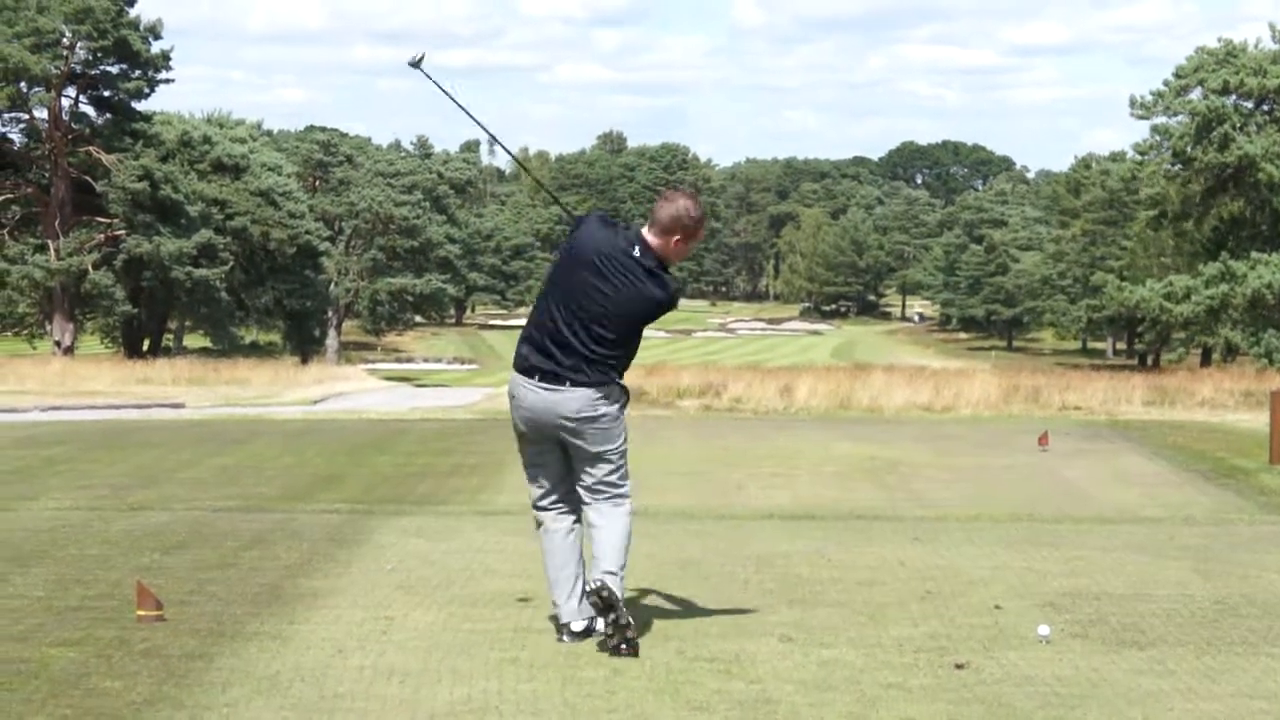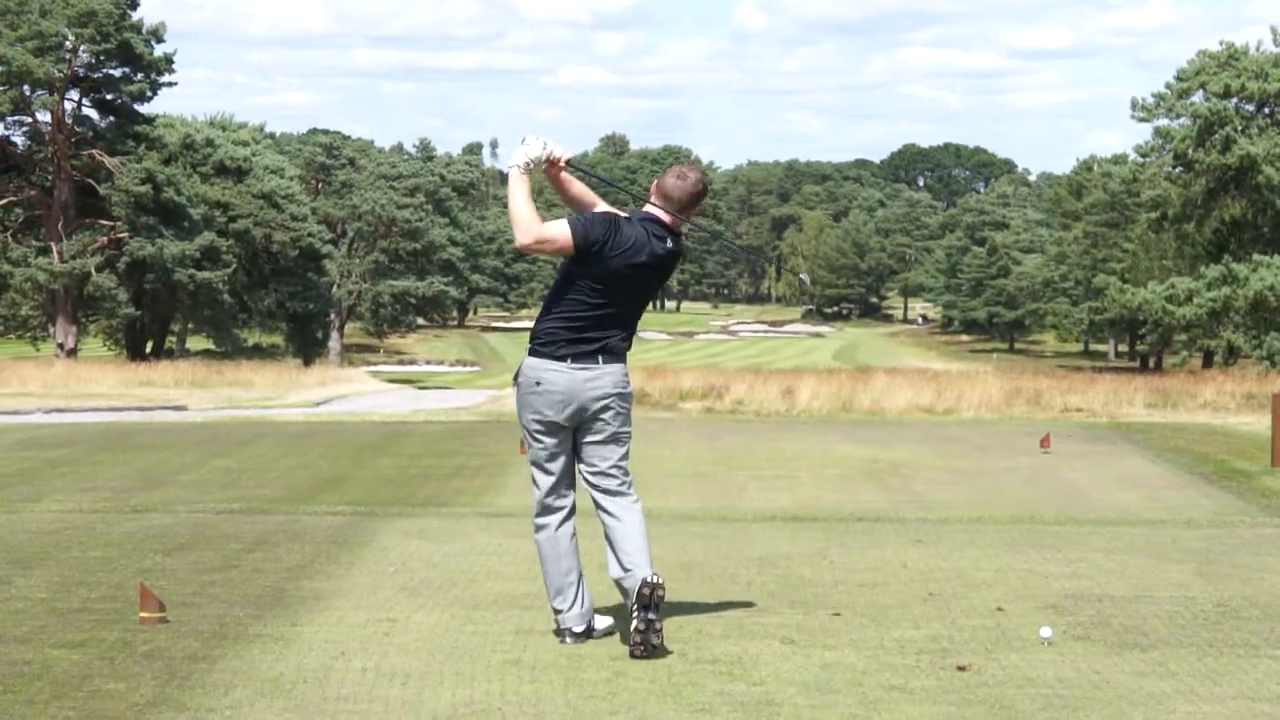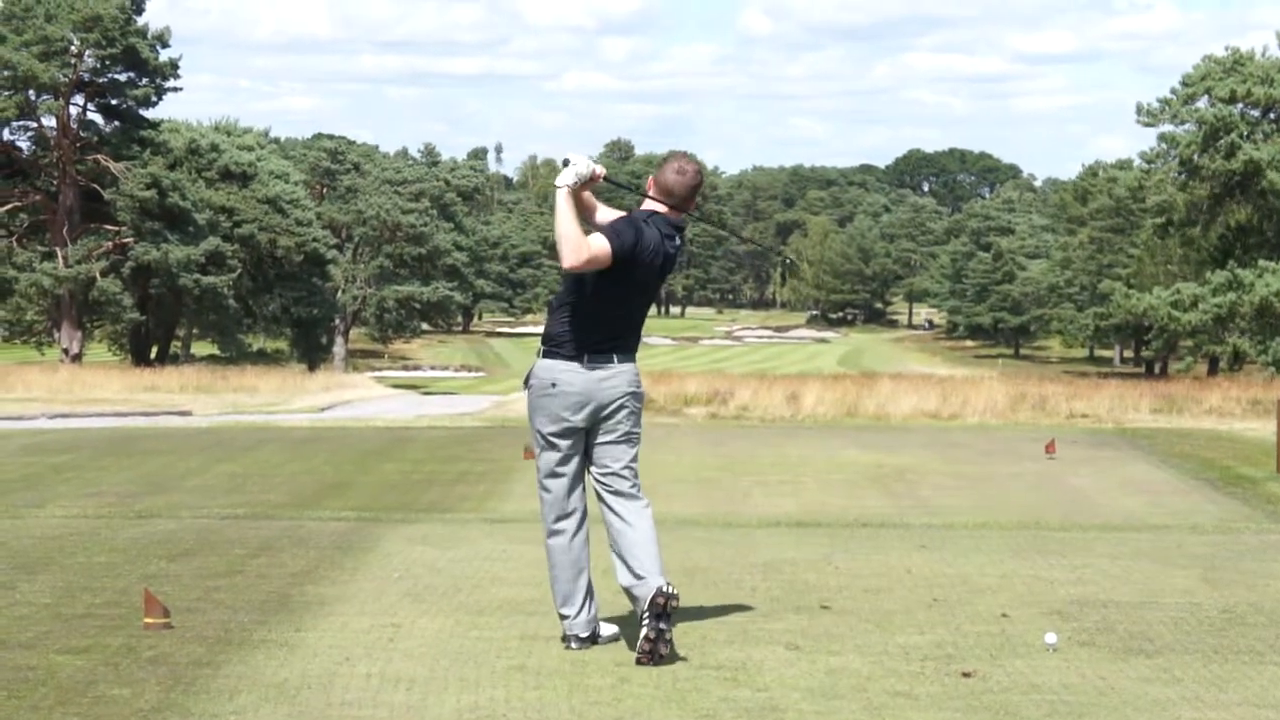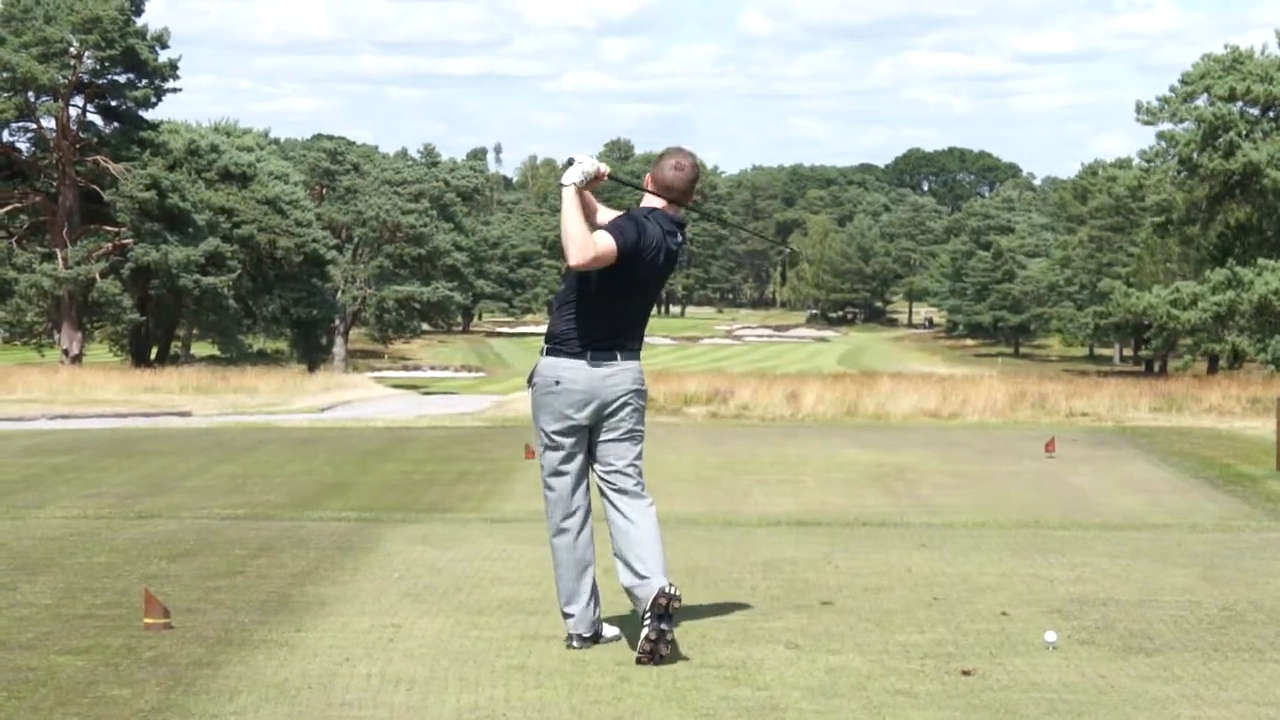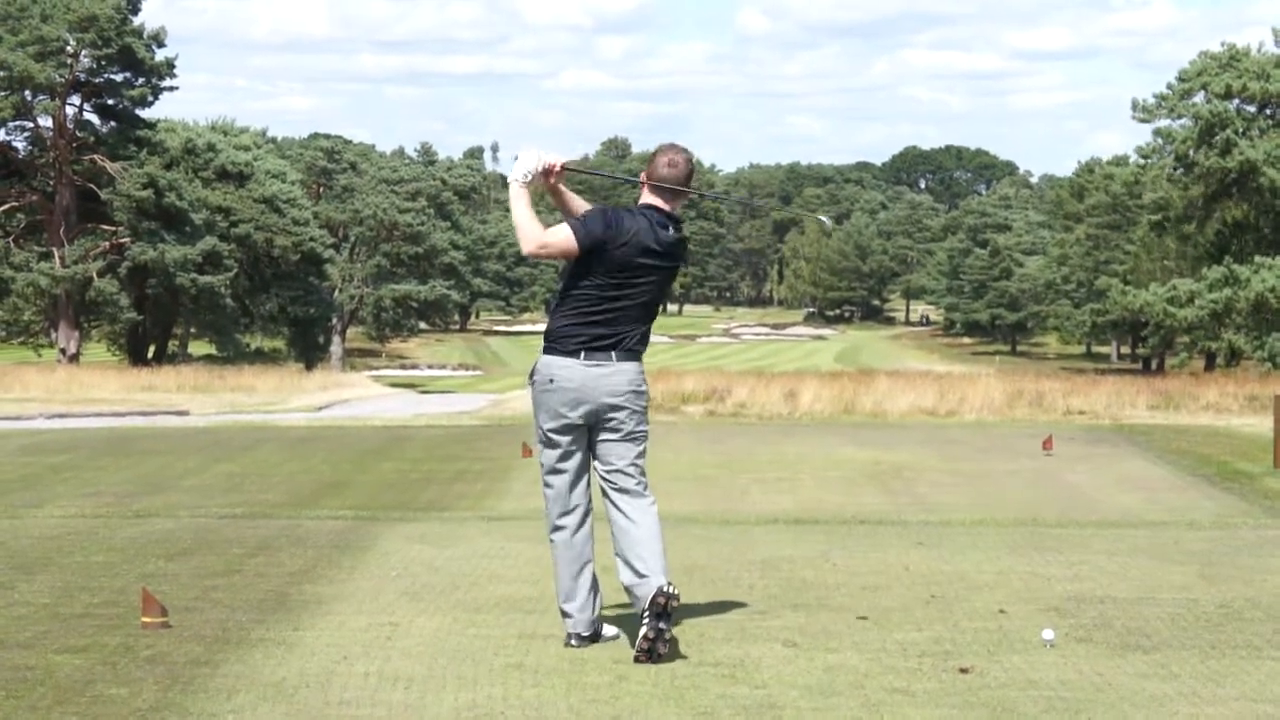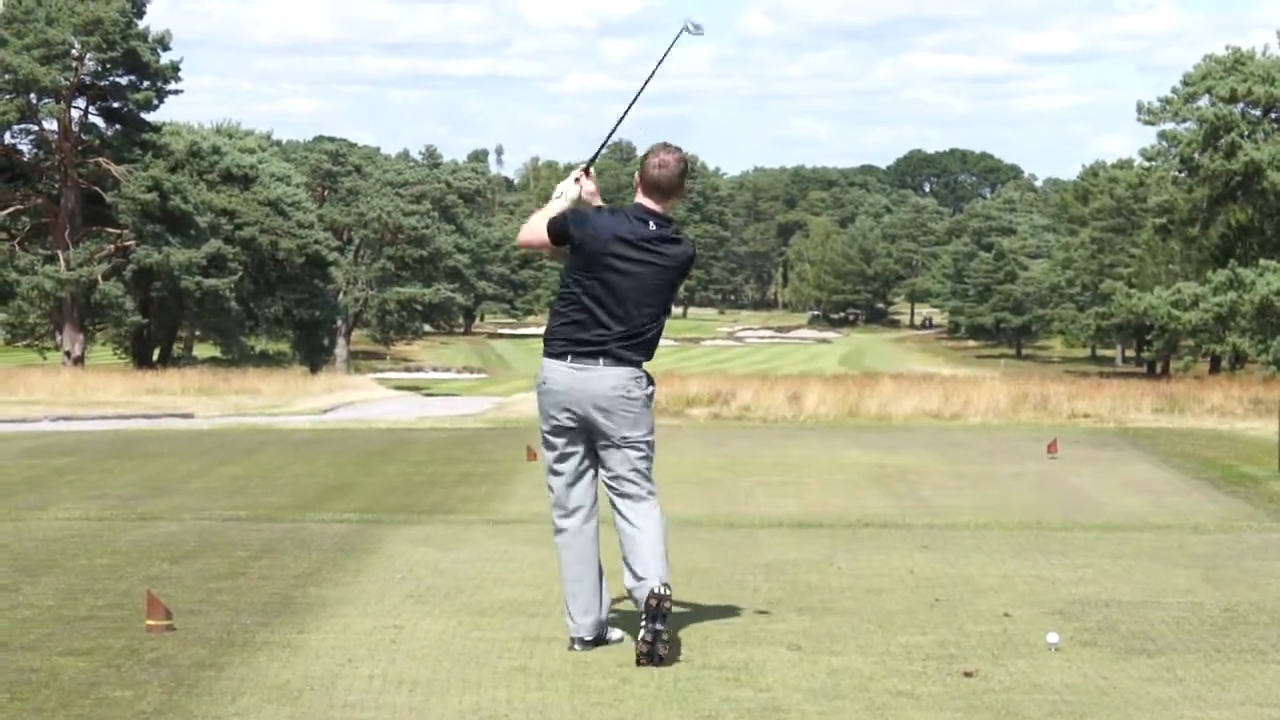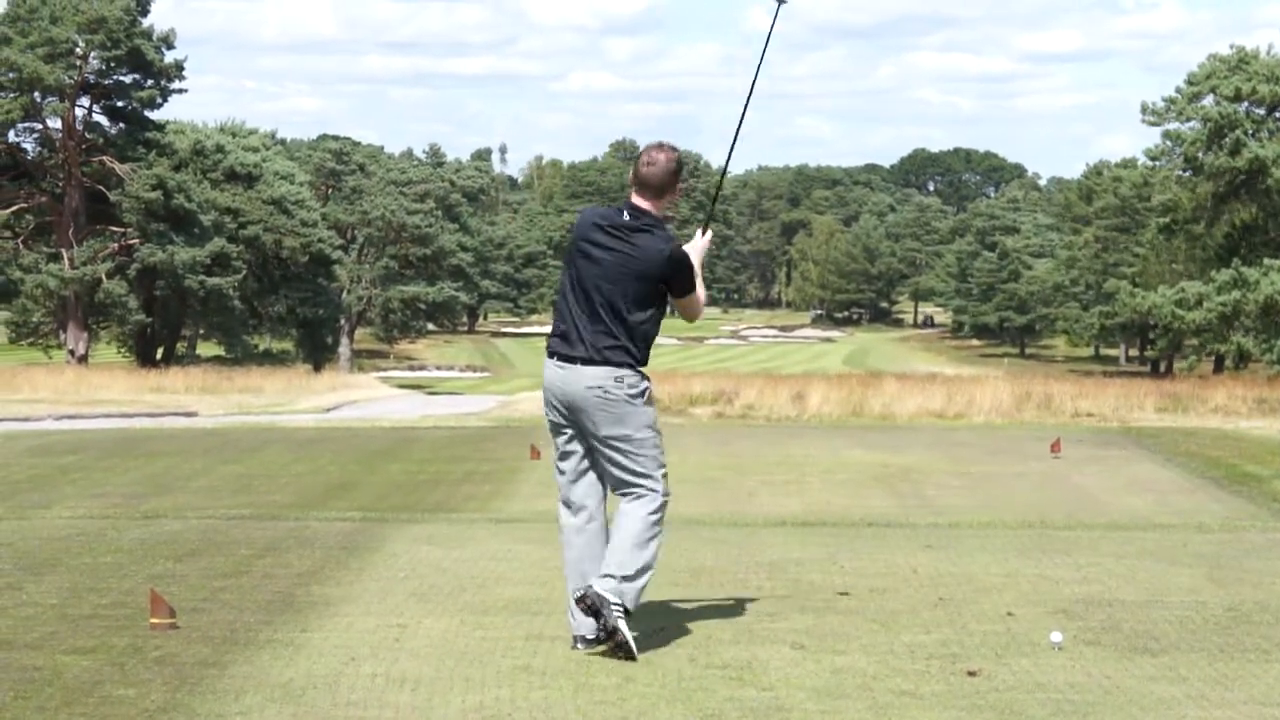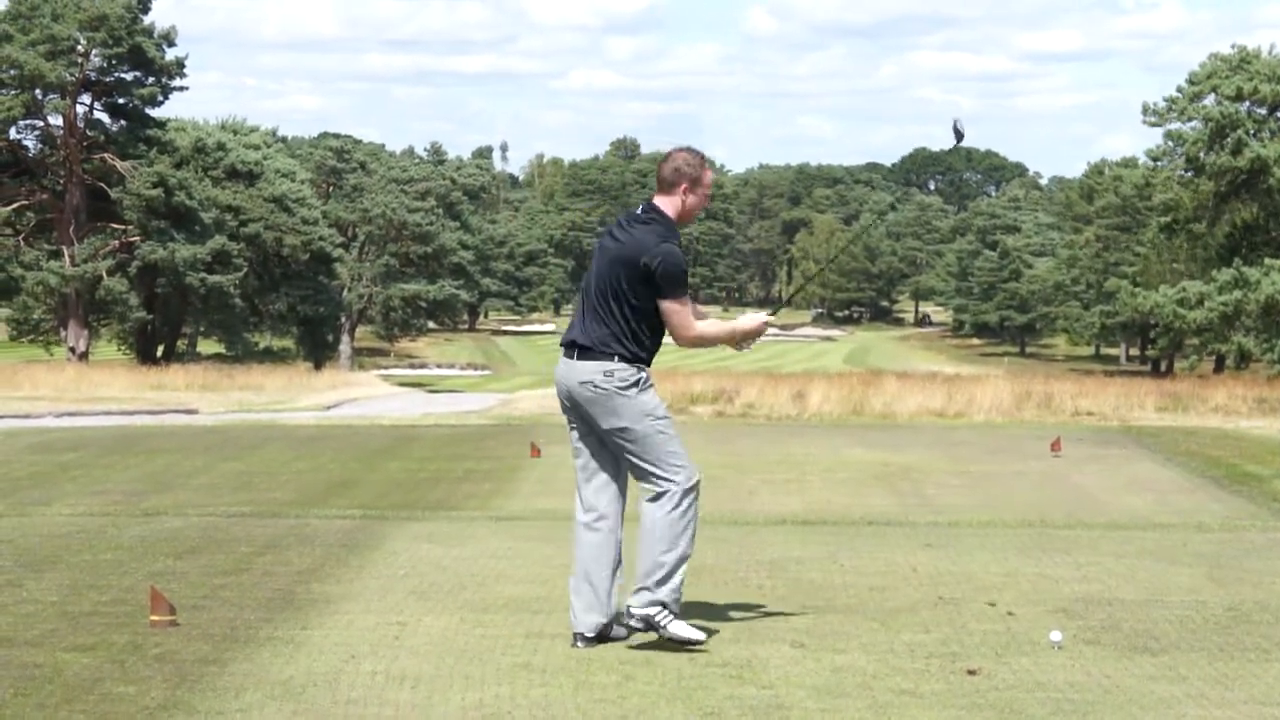
dt=0.3s
person 1, frame 1
left shoulder: (587, 234)
right shoulder: (662, 290)
left hip: (528, 387)
right hip: (591, 401)
left knee: (551, 504)
right knee: (608, 499)
left ankle: (572, 616)
right ankle: (607, 587)
person 1, frame 2
left shoulder: (610, 232)
right shoulder: (670, 251)
left elbow: (528, 237)
right elbow: (598, 208)
left wrist: (521, 169)
right wrist: (556, 172)
left hip: (546, 376)
right hip: (606, 379)
left knee: (552, 502)
right knee: (615, 491)
left ankle: (573, 618)
right ankle: (641, 583)
person 1, frame 3
left shoulder: (633, 231)
right shoulder: (665, 238)
left elbow: (573, 257)
right elbow: (597, 212)
left wrist: (565, 187)
right wrist: (578, 187)
left hip: (561, 375)
right hip: (617, 377)
left knee: (562, 506)
right knee: (623, 493)
left ankle: (578, 624)
right ankle: (652, 593)
person 1, frame 4
left shoulder: (636, 227)
right shoulder: (667, 236)
left elbow: (579, 256)
right elbow: (597, 216)
left wrist: (572, 185)
right wrist: (581, 189)
left hip: (565, 374)
right hip: (622, 375)
left knee: (566, 503)
right knee: (627, 491)
left ankle: (581, 623)
right ankle: (654, 593)
person 1, frame 5
left shoulder: (616, 223)
right shoulder: (675, 244)
left elbow: (533, 244)
left wrist: (520, 182)
right wrist: (557, 189)
left hip: (562, 373)
right hip: (622, 376)
left knee: (567, 503)
right knee: (630, 491)
left ankle: (581, 621)
right ankle: (654, 590)
person 1, frame 6
left shoulder: (590, 224)
right shoulder: (682, 251)
left elbow: (527, 235)
left wrist: (566, 196)
right wrist: (592, 201)
left hip: (561, 376)
right hip: (622, 382)
left knee: (571, 506)
right knee: (635, 496)
left ankle: (585, 624)
right ankle: (652, 591)
person 1, frame 7
left shoulder: (586, 223)
right shoulder: (666, 252)
right elbow: (691, 306)
right wrist: (696, 257)
left hip: (559, 375)
right hip: (611, 383)
left knee: (580, 501)
right knee: (646, 490)
left ankle: (585, 620)
right ankle: (609, 589)
person 1, frame 8
left shoulder: (626, 226)
right shoulder: (663, 250)
right elbow: (687, 333)
left wrist: (724, 326)
right wrist: (742, 328)
left hip: (575, 371)
right hip: (613, 377)
left knee: (597, 497)
right knee: (675, 480)
left ankle: (590, 621)
right ankle: (651, 603)
